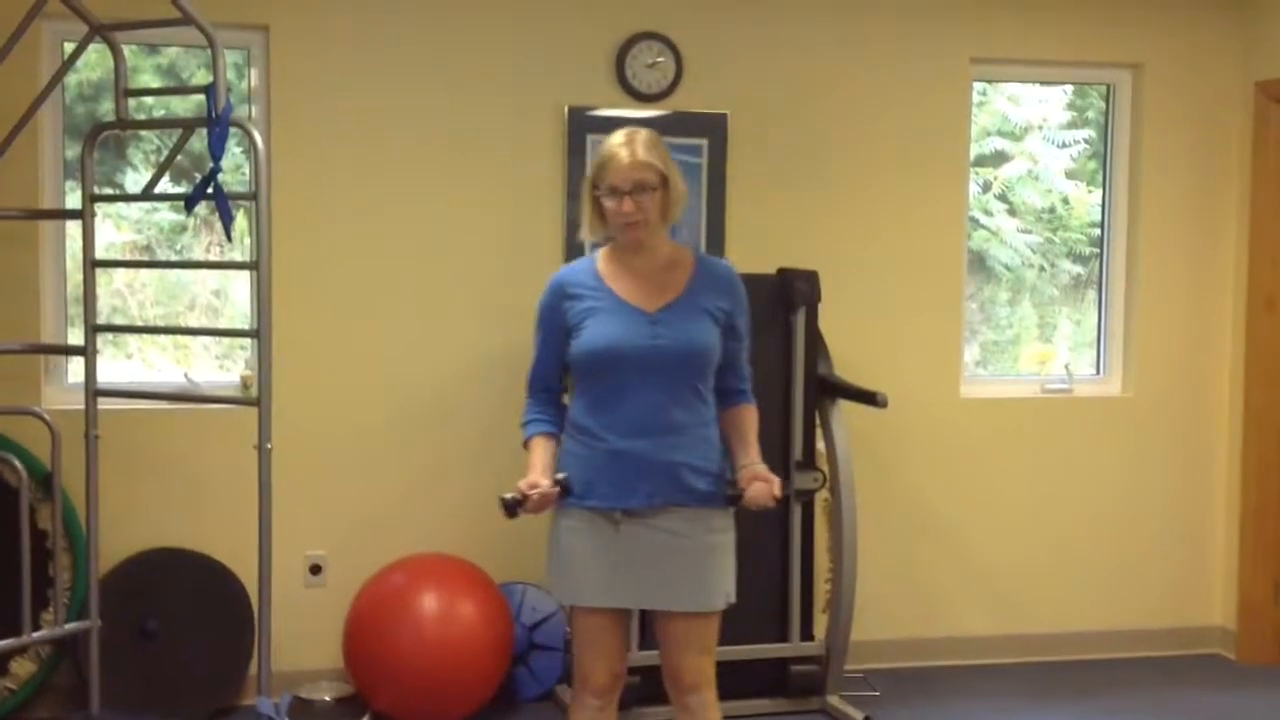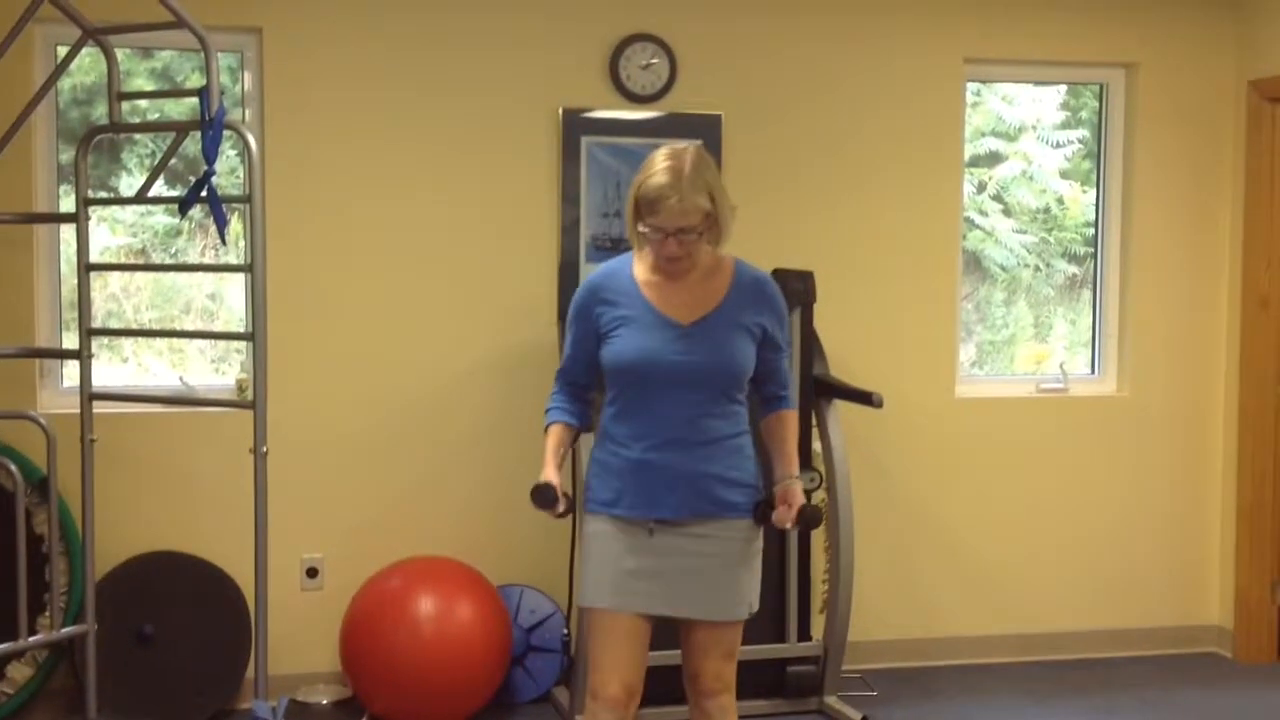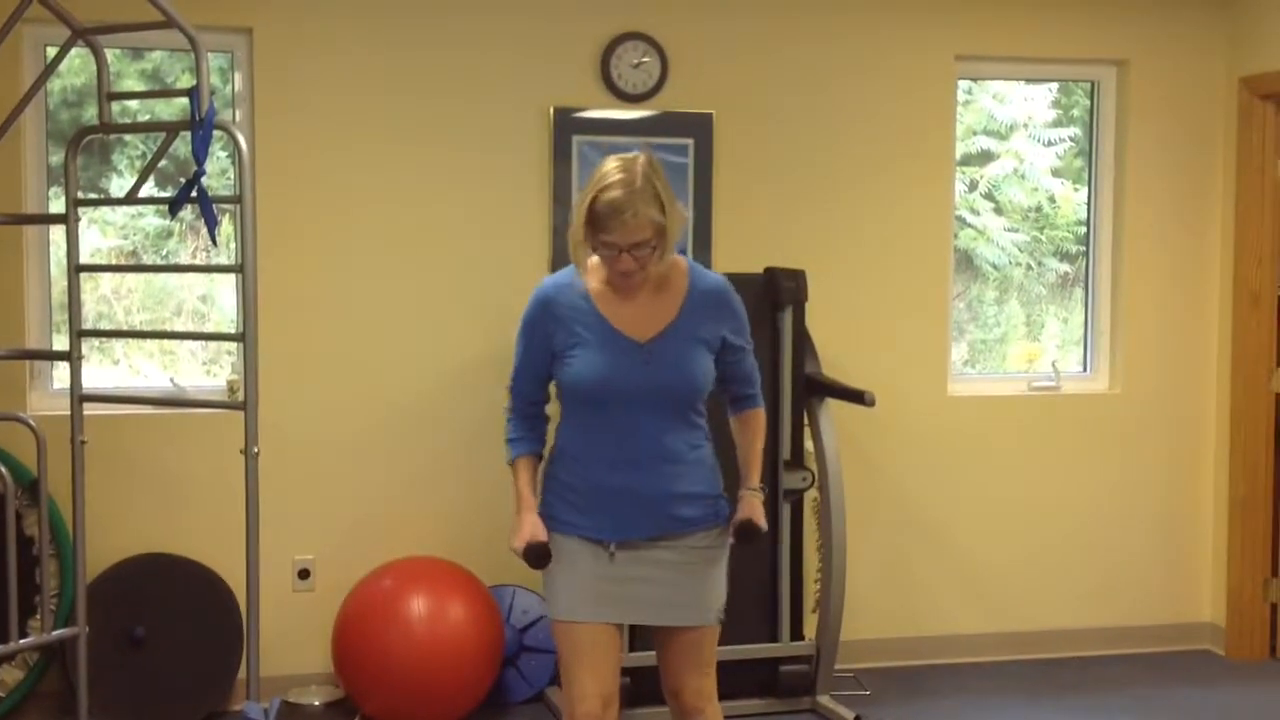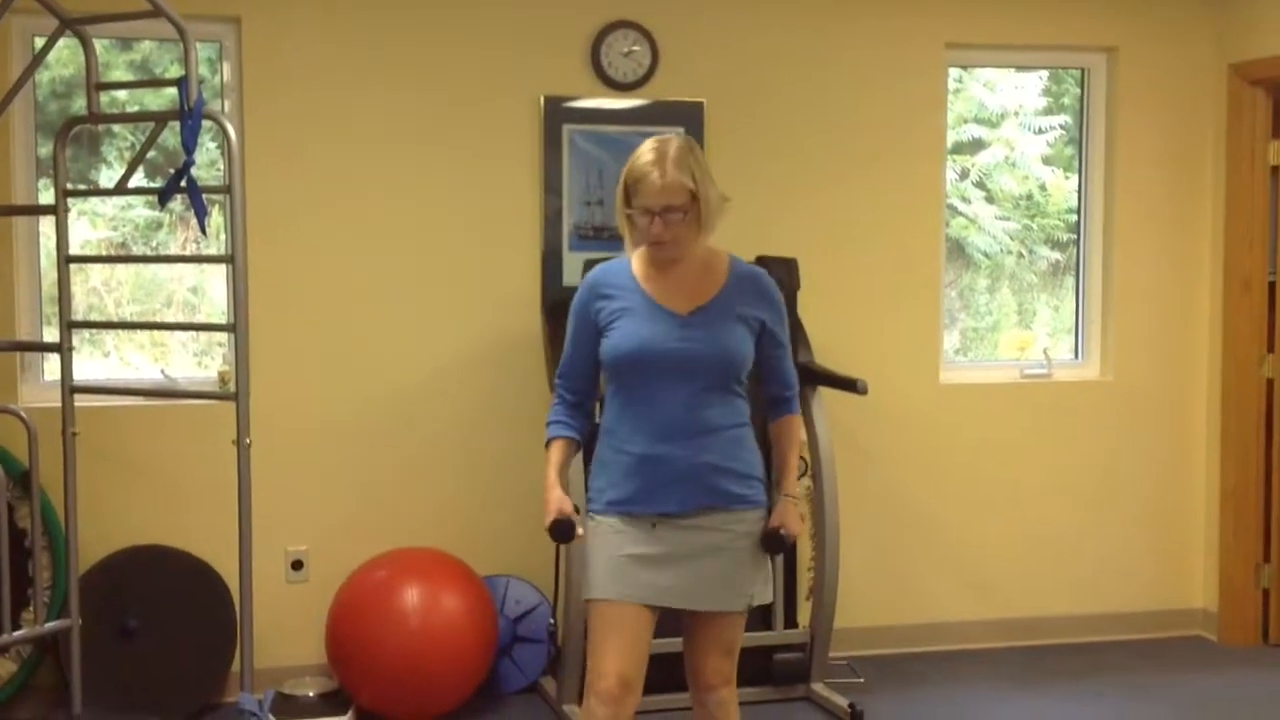
dt=0.7s
person 1, frame 1
left shoulder: (718, 284)
right shoulder: (569, 288)
left elbow: (733, 391)
right elbow: (544, 396)
left wrist: (749, 462)
right wrist: (539, 470)
left hip: (692, 506)
right hip: (593, 508)
person 1, frame 2
left shoulder: (756, 294)
right shoulder: (603, 289)
left elbow: (775, 396)
right elbow: (572, 389)
left wrist: (787, 476)
right wrist: (551, 463)
left hip: (721, 515)
right hip: (620, 514)
person 1, frame 3
left shoulder: (713, 298)
right shoulder: (555, 302)
left elbow: (746, 395)
right elbow: (525, 411)
left wrist: (751, 487)
right wrist: (526, 507)
left hip: (688, 529)
right hip: (585, 533)
person 1, frame 4
left shoulder: (753, 288)
right shoulder: (602, 287)
left elbow: (782, 399)
right elbow: (571, 397)
left wrist: (787, 493)
right wrist: (553, 481)
left hip: (726, 510)
right hip: (625, 511)
